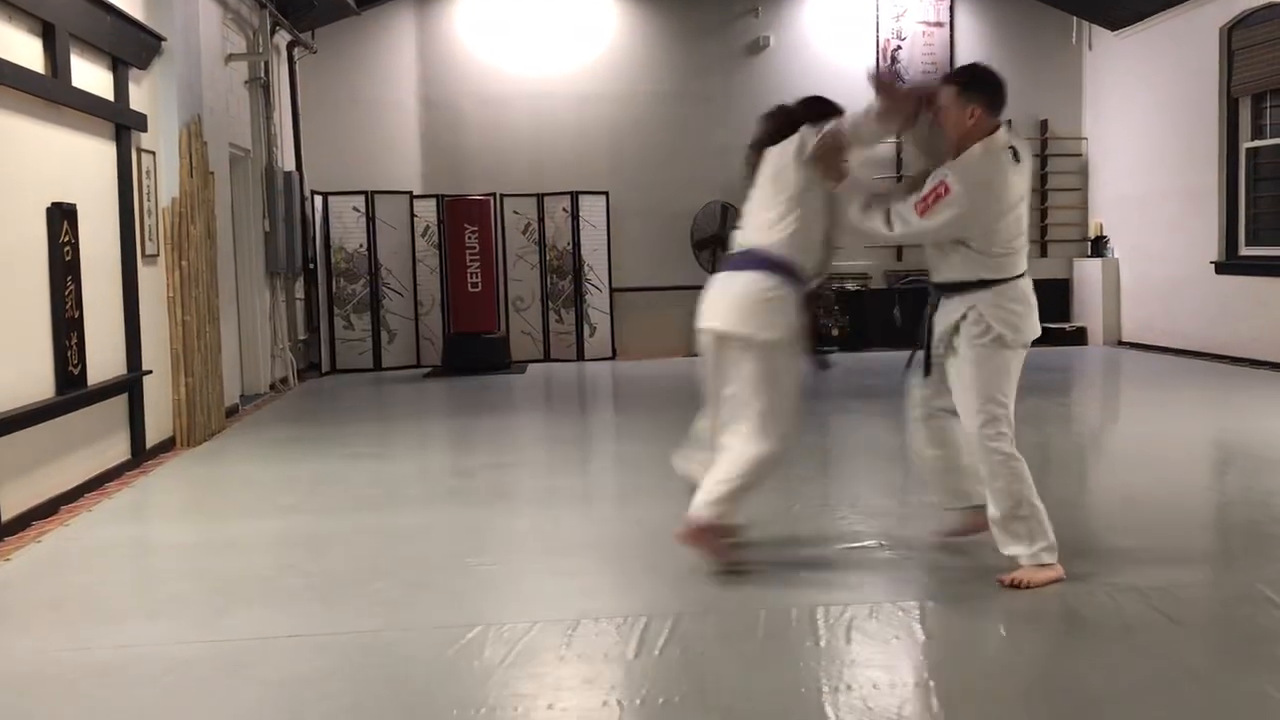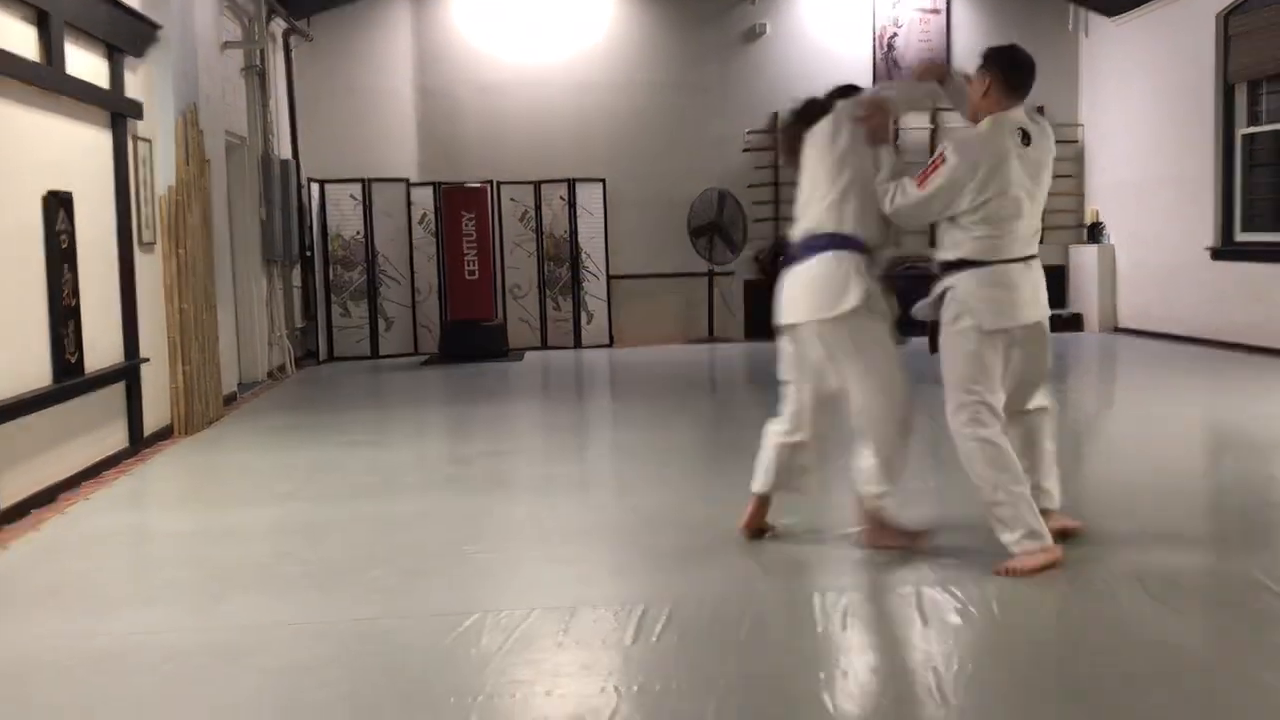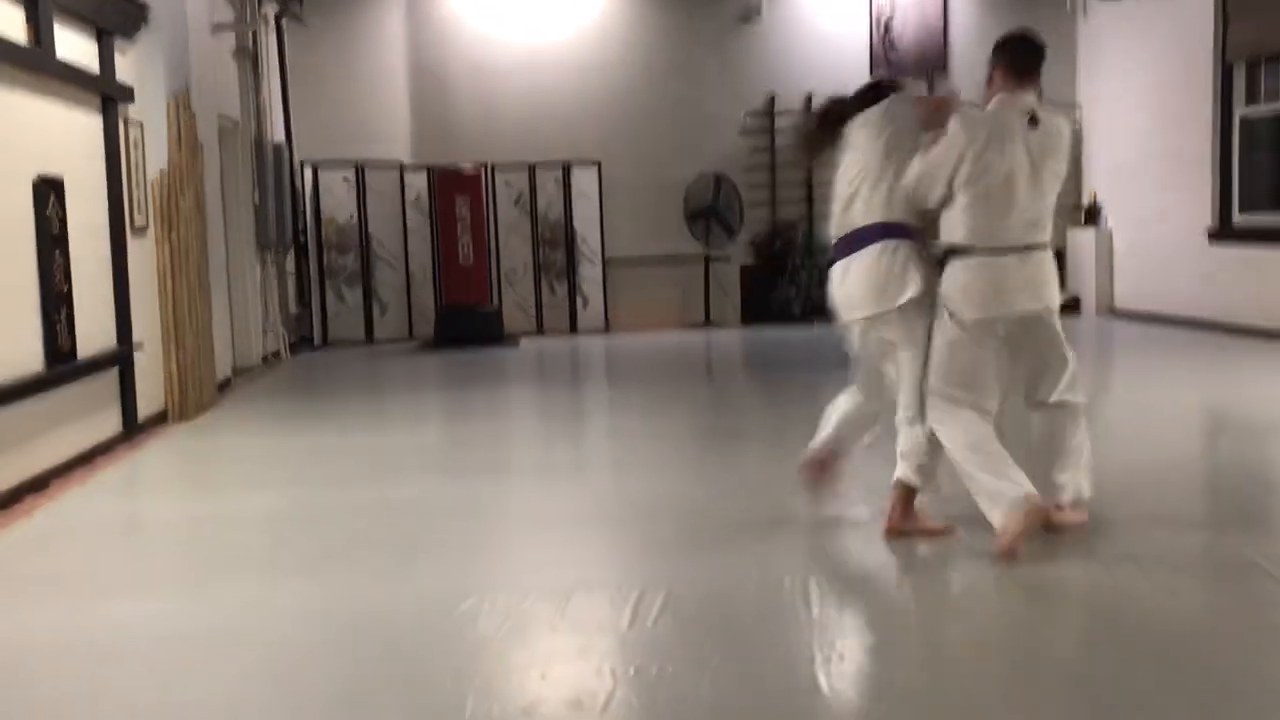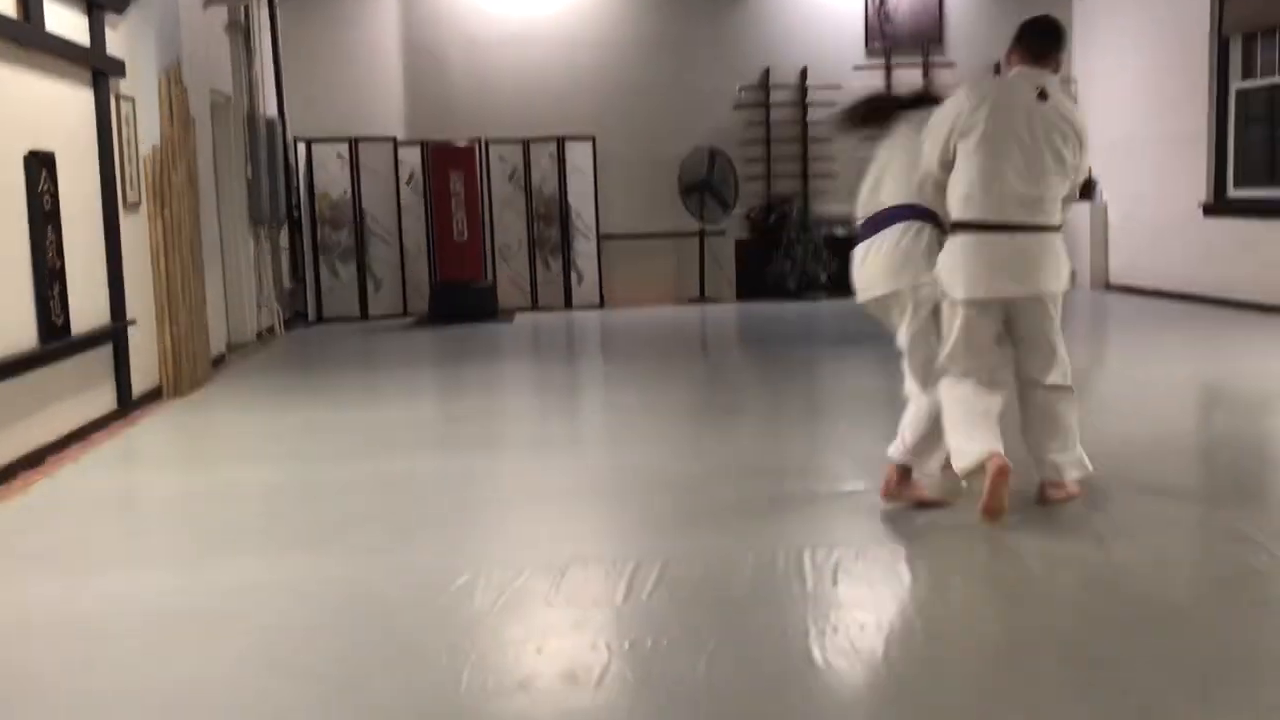
dt=0.1s
person 1, frame 1
left shoulder: (968, 180)
right shoulder: (1009, 148)
left elbow: (898, 225)
right elbow: (925, 107)
left wrist: (853, 205)
right wrist: (879, 117)
left hip: (983, 315)
right hip: (980, 307)
left knee: (985, 432)
right knee: (931, 408)
left ankle: (1039, 556)
right ankle: (976, 508)
person 1, frame 2
left shoulder: (967, 150)
right shoulder: (1041, 134)
left elbow: (902, 203)
right elbow: (996, 119)
left wrist: (884, 144)
right wrist: (947, 79)
left hip: (976, 295)
right hip: (1023, 285)
left knee: (973, 421)
right knee: (1027, 401)
left ankle: (1033, 539)
right ankle: (1045, 510)
person 1, frame 3
left shoulder: (970, 127)
right shoulder: (1057, 130)
left elbow: (924, 190)
left wrist: (936, 143)
left hip: (976, 284)
right hip: (1034, 276)
left knee: (954, 406)
right knee: (1058, 393)
left ankle: (1015, 504)
right ankle: (1066, 501)
person 1, frame 4
left shoulder: (972, 98)
right shoulder: (1069, 118)
left elbow: (933, 167)
left hip: (973, 257)
right hip: (1039, 256)
left knee: (965, 376)
right knee: (1045, 373)
left ankle: (987, 456)
right ankle: (1056, 475)
person 2, frame 1
left shoulder: (794, 169)
right shoulder: (793, 152)
left hip: (727, 296)
right hip: (761, 299)
left knee: (728, 414)
right knee: (762, 429)
right ankle: (705, 521)
person 2, frame 2
left shoulder: (818, 151)
right shoulder: (836, 128)
right elbow: (903, 95)
left hip: (800, 287)
right hip: (839, 280)
left knee: (798, 407)
right knee: (882, 401)
left ankle: (758, 508)
right ankle: (875, 513)
person 2, frame 3
left shoulder: (853, 147)
right shoulder: (881, 119)
left hip: (847, 275)
right hip: (887, 266)
left knee: (873, 388)
right knee: (922, 393)
left ankle: (819, 457)
right ankle: (902, 508)
person 2, frame 4
left shoulder: (890, 148)
right shoulder: (929, 125)
left hip: (870, 258)
right hip: (906, 252)
left knee: (924, 368)
right knee: (937, 373)
right ankle: (900, 477)
